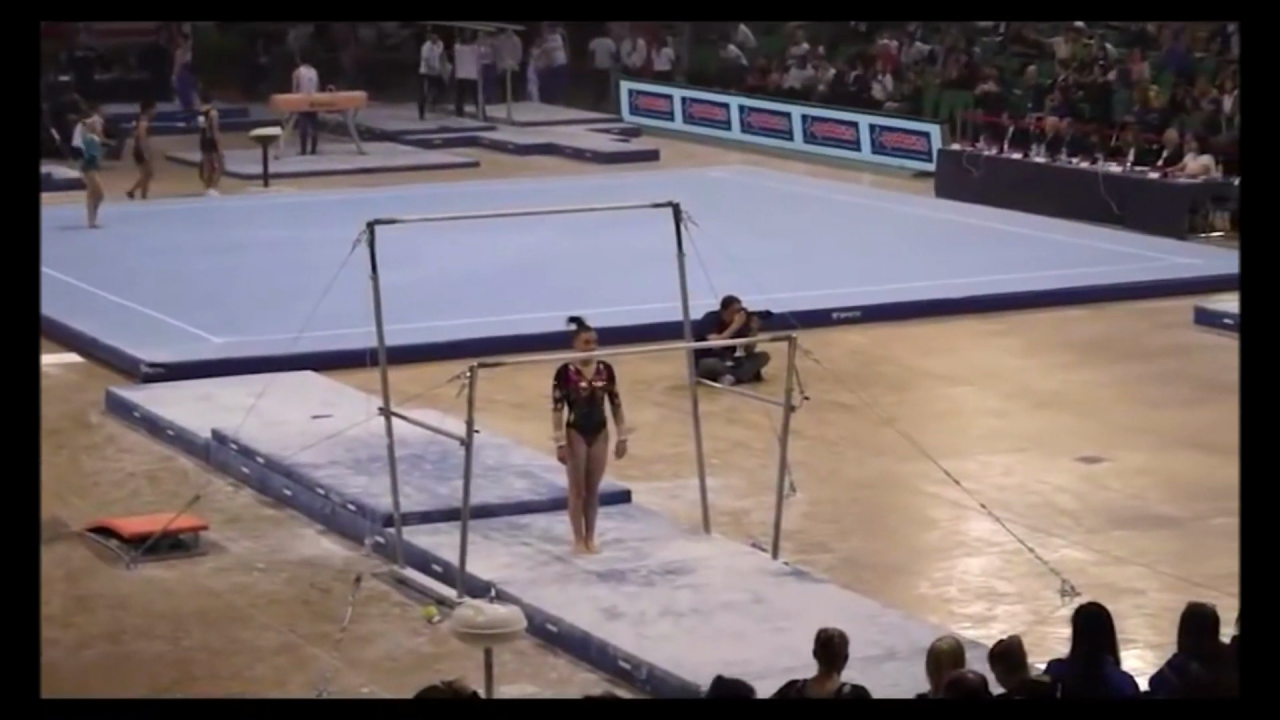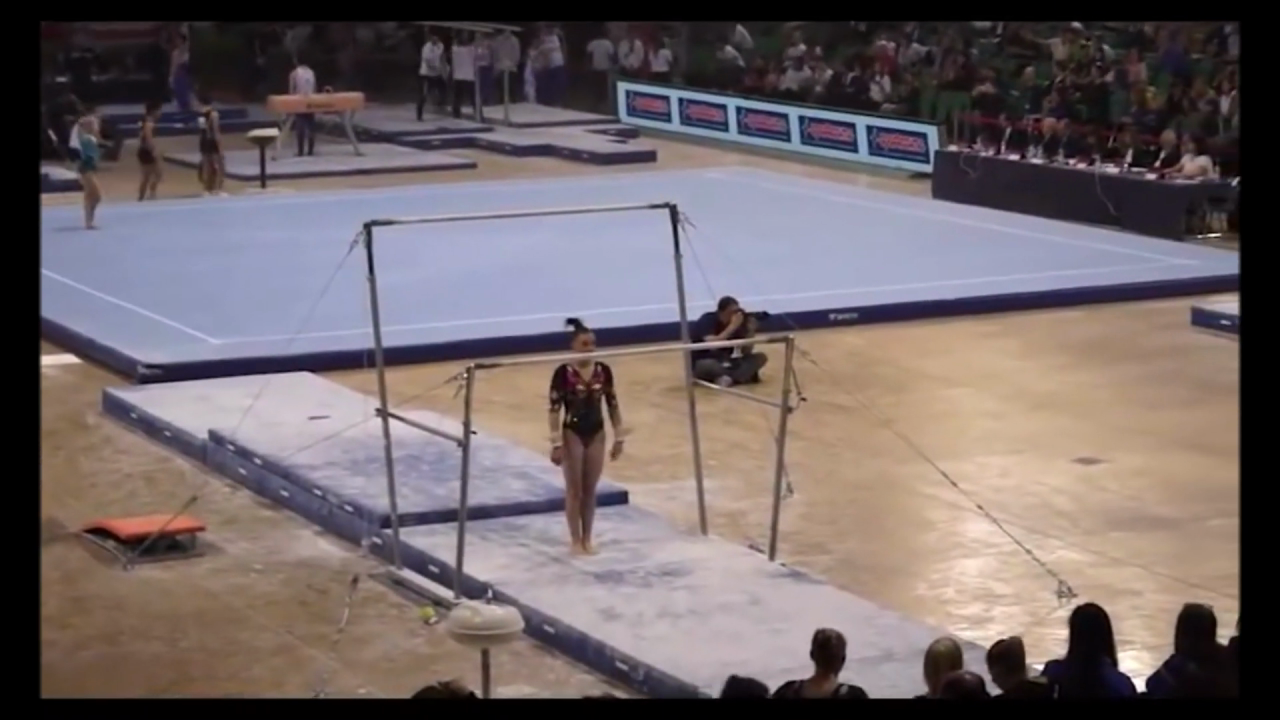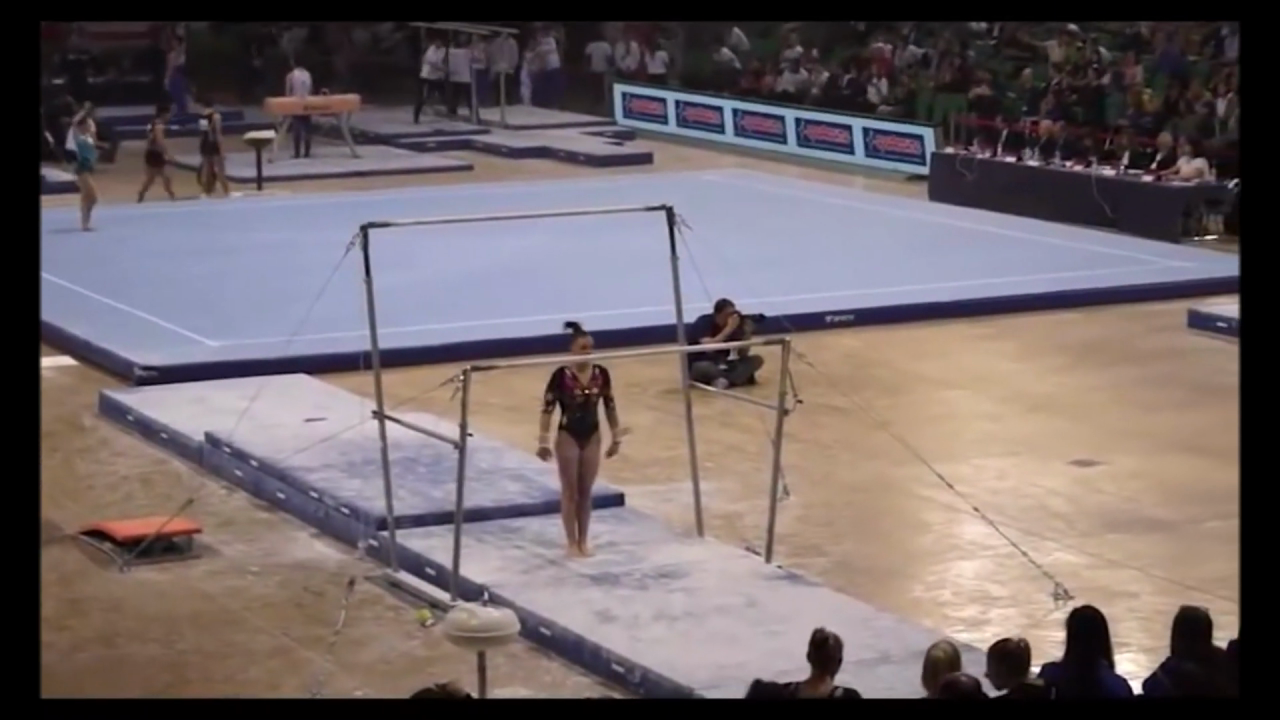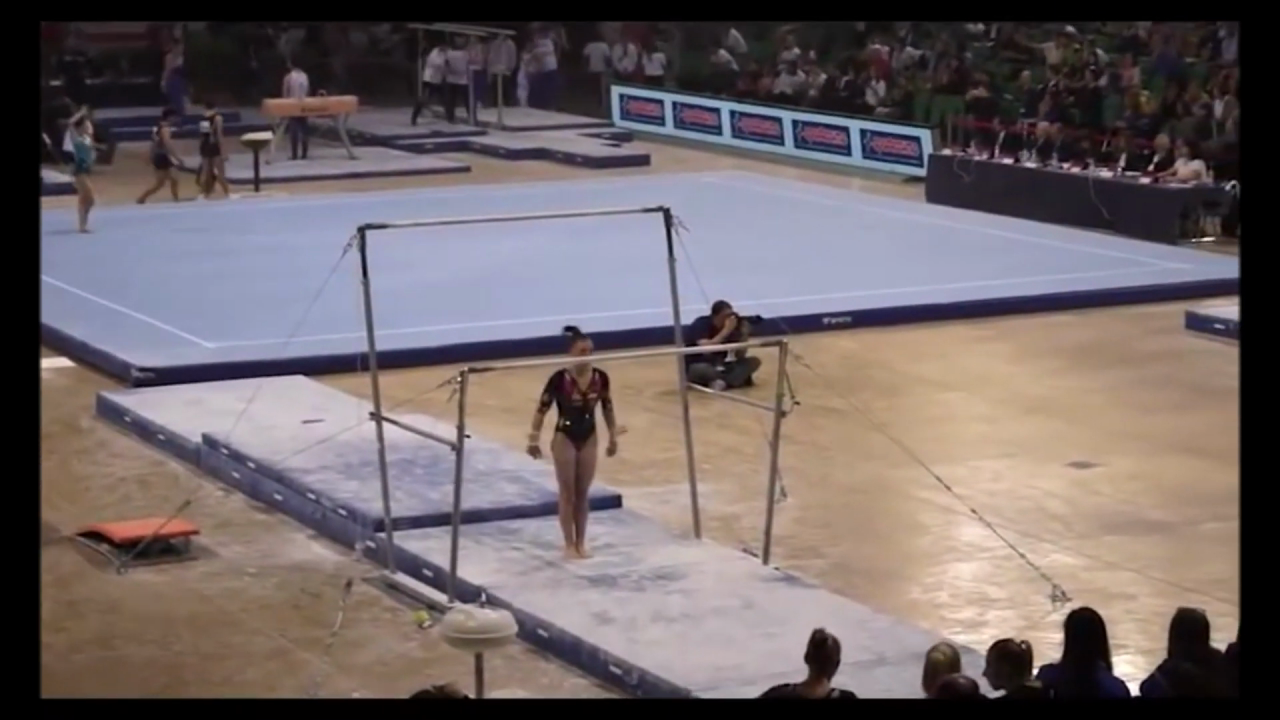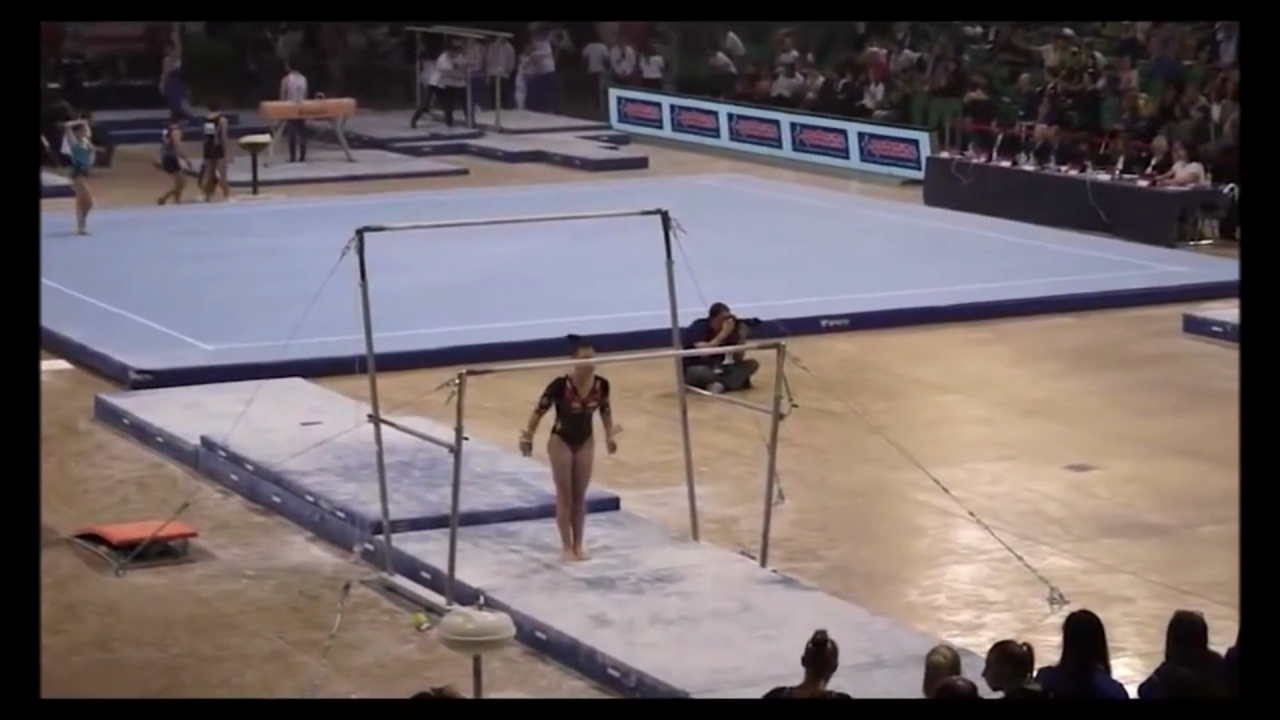
dt=0.1s
person 1, frame 1
left shoulder: (606, 370)
right shoulder: (565, 372)
left elbow: (616, 404)
right elbow: (558, 409)
left wrist: (622, 436)
right wrist: (560, 442)
left hip: (599, 433)
right hip: (576, 434)
left knee: (593, 489)
right knee: (577, 489)
left ankle: (590, 538)
right ankle: (578, 539)
person 1, frame 2
left shoulder: (603, 371)
right shoulder: (563, 373)
left elbow: (612, 405)
right elbow: (554, 409)
left wrist: (619, 438)
right wrist: (556, 443)
left hip: (597, 434)
right hip: (573, 435)
left knee: (590, 490)
right knee: (575, 490)
left ankle: (588, 538)
right ankle: (576, 540)
person 1, frame 3
left shoulder: (601, 374)
right shoulder: (561, 375)
left elbow: (610, 406)
right elbow: (547, 409)
left wrist: (616, 437)
right wrist: (544, 442)
left hip: (592, 436)
right hip: (568, 437)
left knee: (586, 492)
right knee: (570, 492)
left ankle: (584, 541)
right ankle: (572, 543)
person 1, frame 4
left shoulder: (601, 377)
right shoulder: (560, 379)
left elbow: (608, 407)
right elbow: (541, 410)
left wrist: (613, 437)
right wrist: (534, 440)
left hip: (589, 439)
right hip: (565, 439)
left knee: (583, 494)
right knee: (567, 494)
left ankle: (581, 542)
right ankle: (569, 544)
person 1, frame 5
left shoulder: (601, 384)
right shoulder: (560, 385)
left elbow: (605, 410)
right elbow: (539, 411)
left wrist: (610, 435)
right wrist: (527, 437)
left hip: (585, 442)
right hip: (561, 442)
left knee: (580, 496)
right knee: (564, 496)
left ankle: (578, 544)
right ankle: (566, 546)
